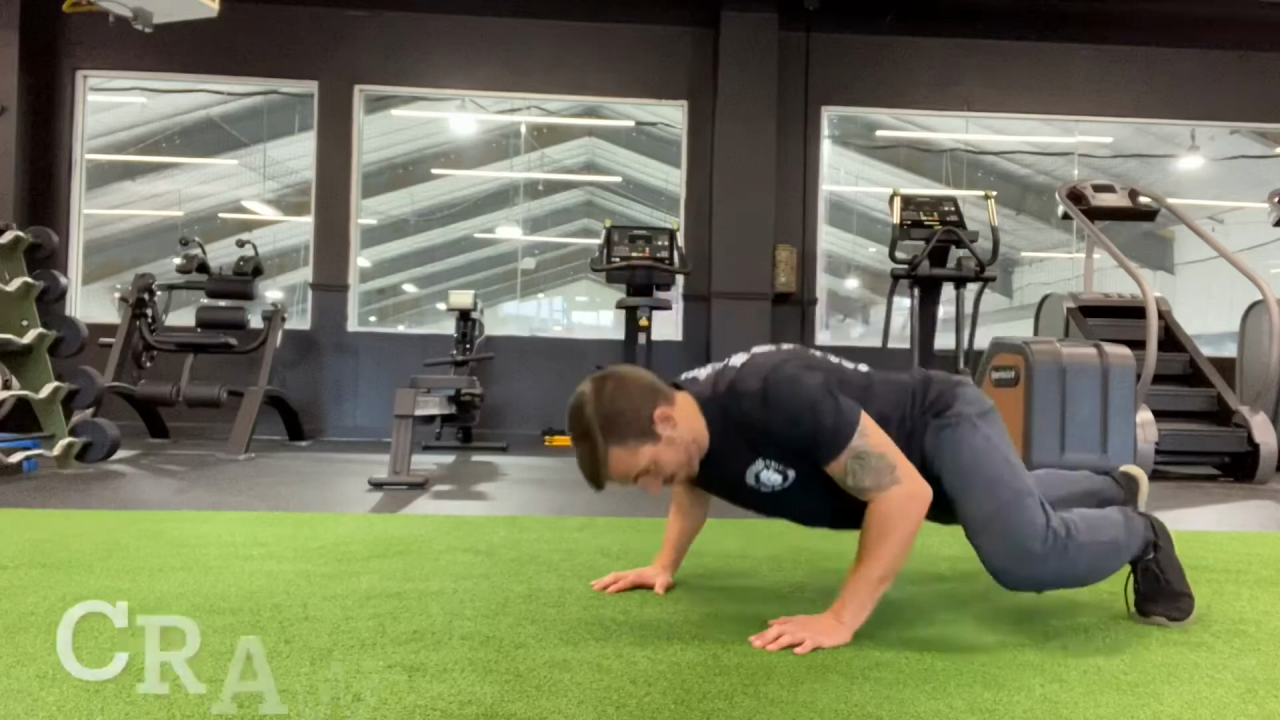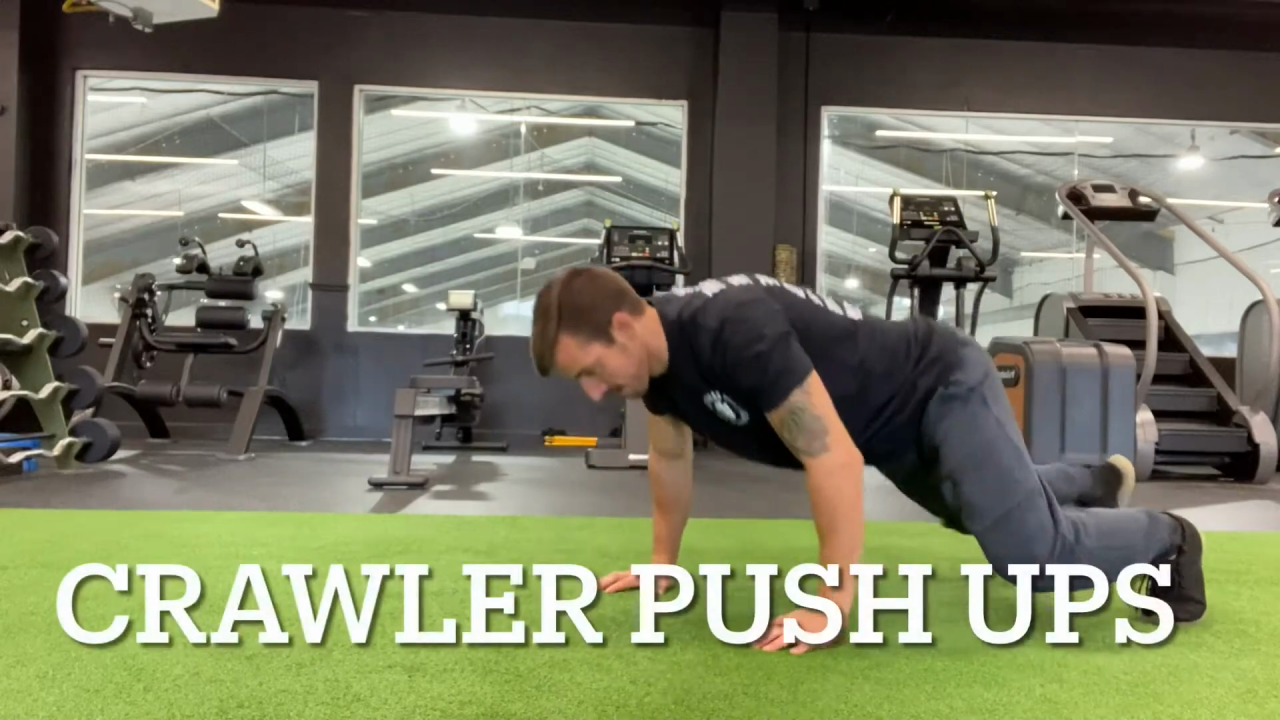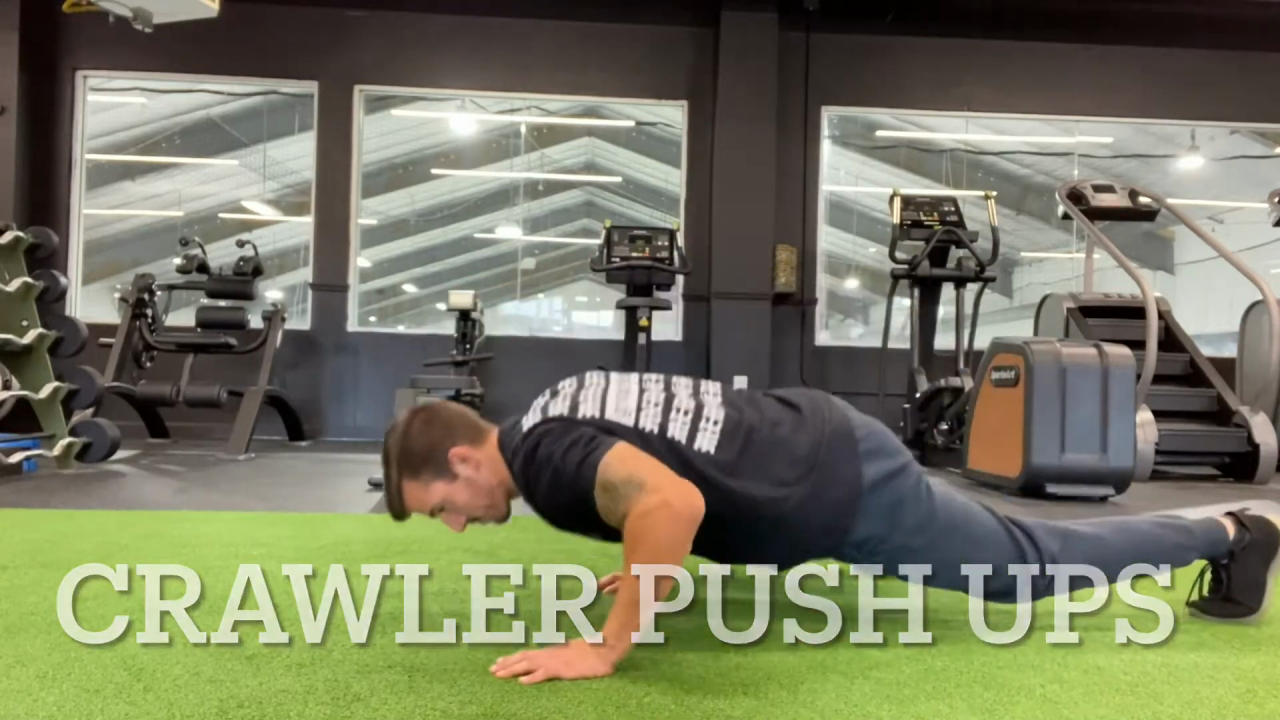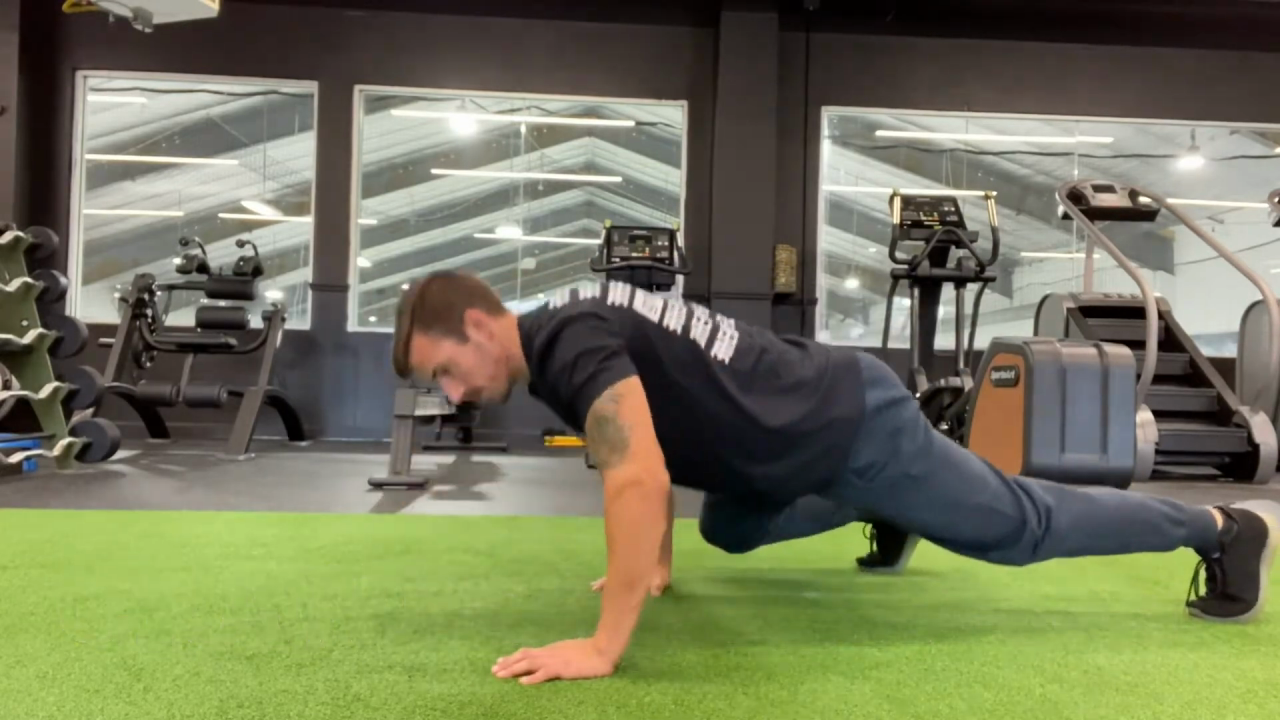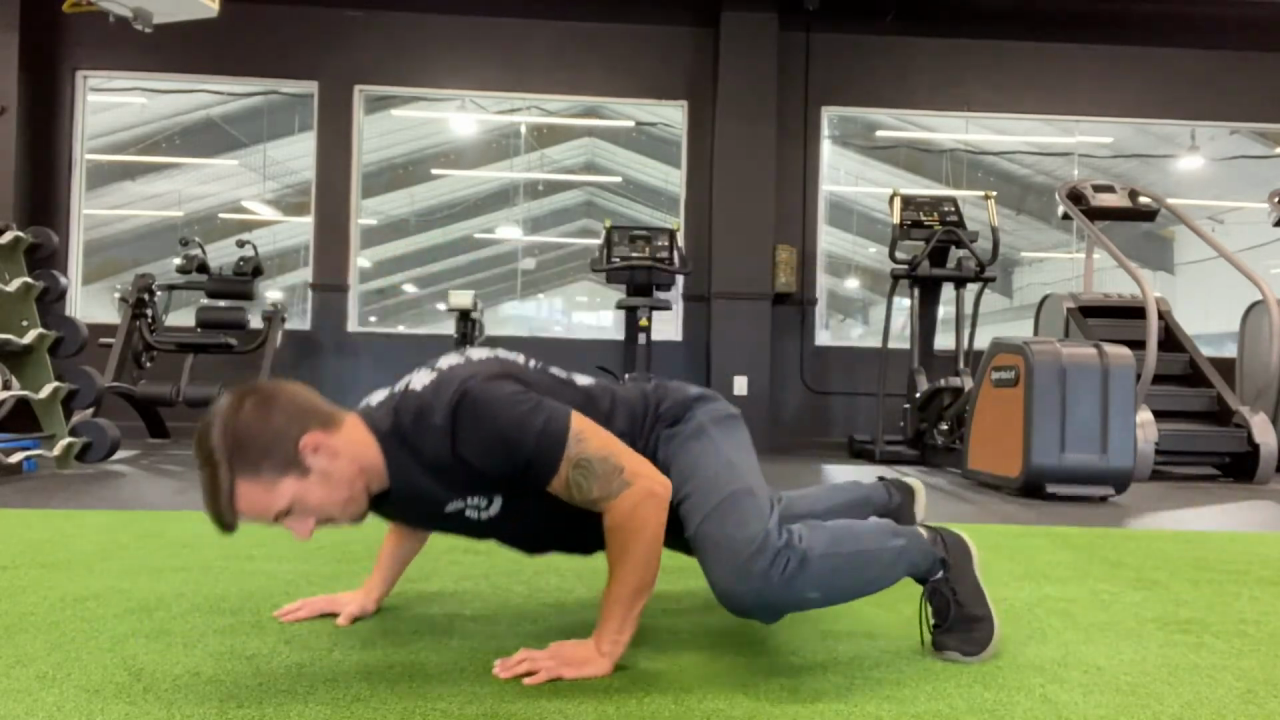
dt=1s
person 1, frame 1
left shoulder: (772, 398)
right shoulder: (683, 424)
left elbow: (905, 493)
right elbow: (699, 481)
left wrist: (841, 618)
right wrist: (667, 561)
left hip: (943, 422)
right hip: (901, 440)
left knee: (1026, 552)
right knee: (1005, 501)
left ankle: (1134, 534)
right ankle: (1114, 487)
person 1, frame 2
left shoulder: (736, 329)
right shoulder: (660, 352)
left elbow: (837, 462)
right elbow: (670, 456)
left wrist: (832, 605)
right wrist: (663, 559)
left hip: (944, 384)
right hip: (890, 412)
left knee: (1028, 552)
right knee: (966, 507)
left ankle: (1163, 537)
right ankle: (1096, 482)
person 1, frame 3
left shoulder: (548, 462)
right shoulder: (553, 423)
left elbow: (676, 507)
left wrist: (607, 646)
right wrist: (649, 559)
left hip: (847, 486)
right hip: (812, 429)
left knee: (1028, 566)
right ankle: (883, 550)
person 1, frame 4
left shoulder: (567, 344)
right shoulder: (568, 330)
left elbow: (636, 479)
right elbow: (649, 455)
left wrist: (606, 644)
right wrist: (660, 558)
left hip: (855, 428)
right hip: (808, 418)
left knee: (1019, 527)
right knee: (734, 532)
right ankle: (889, 515)
person 1, frame 5
left shoulder: (466, 419)
right shoulder: (371, 447)
left elbow: (640, 491)
left wrist: (604, 644)
right wrist: (376, 584)
left hip: (683, 433)
right hip: (643, 472)
left knee: (756, 573)
right knee: (758, 526)
left ankle: (927, 554)
right ankle: (889, 496)
